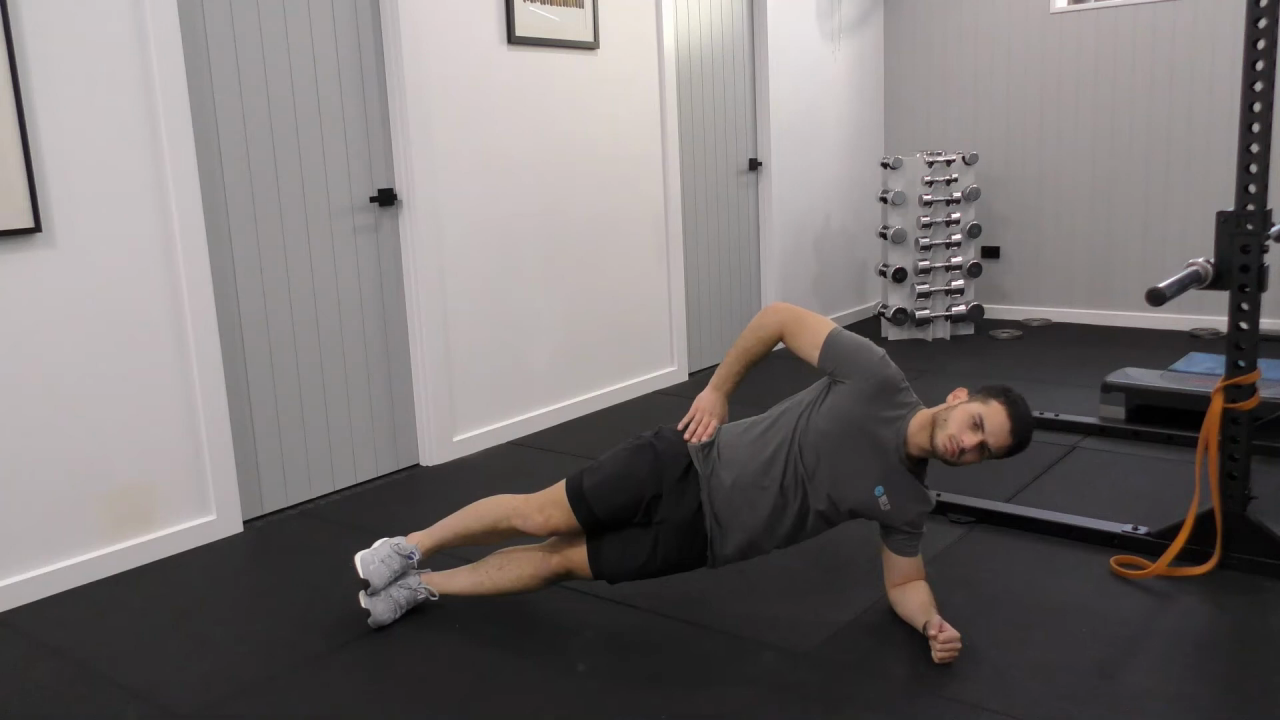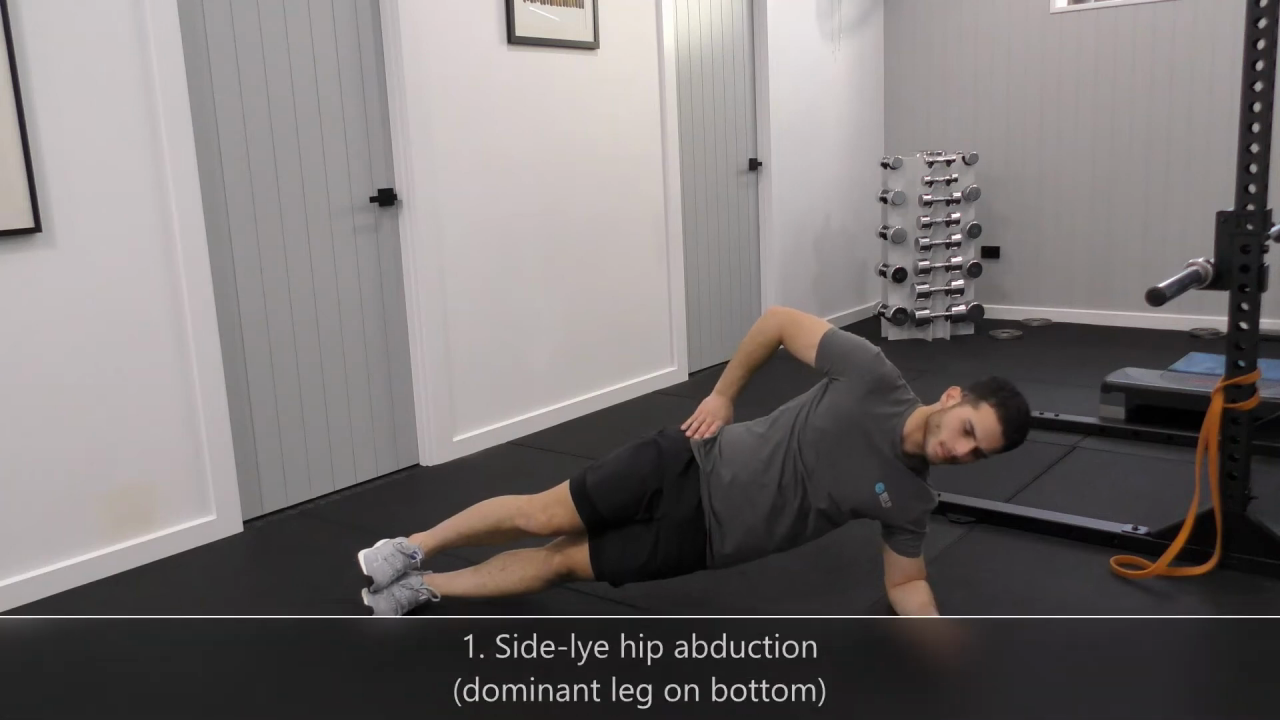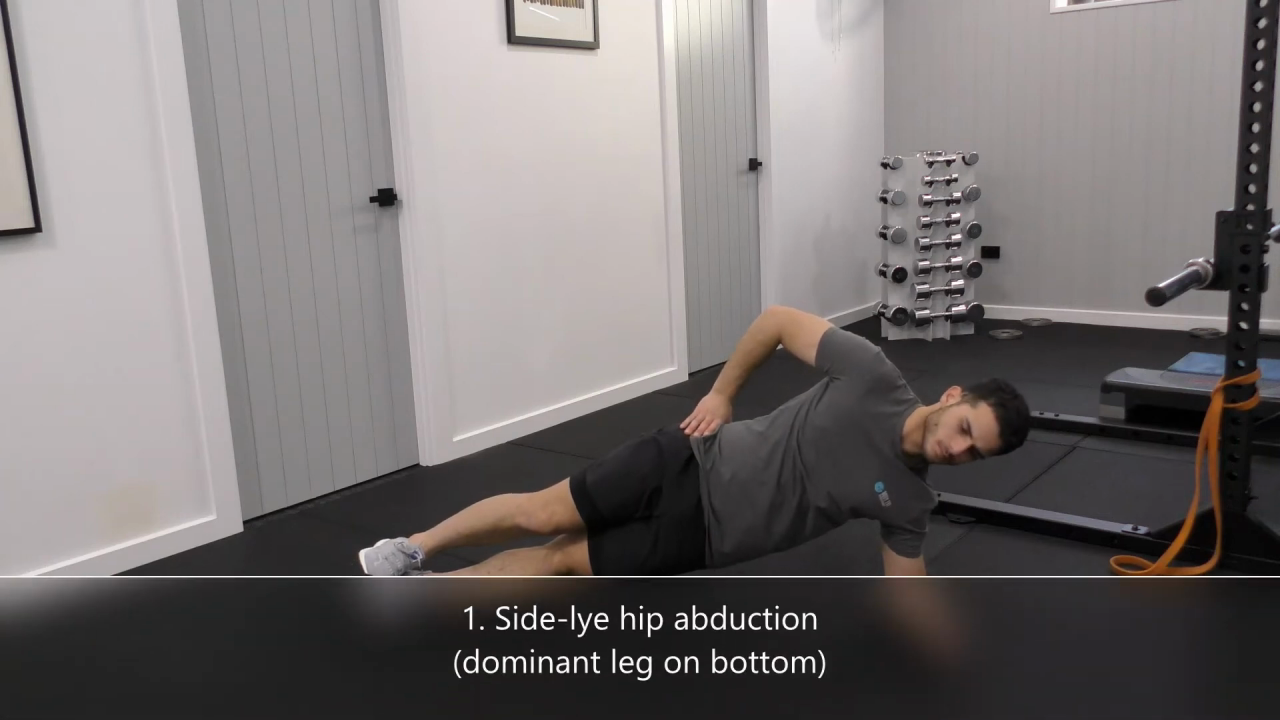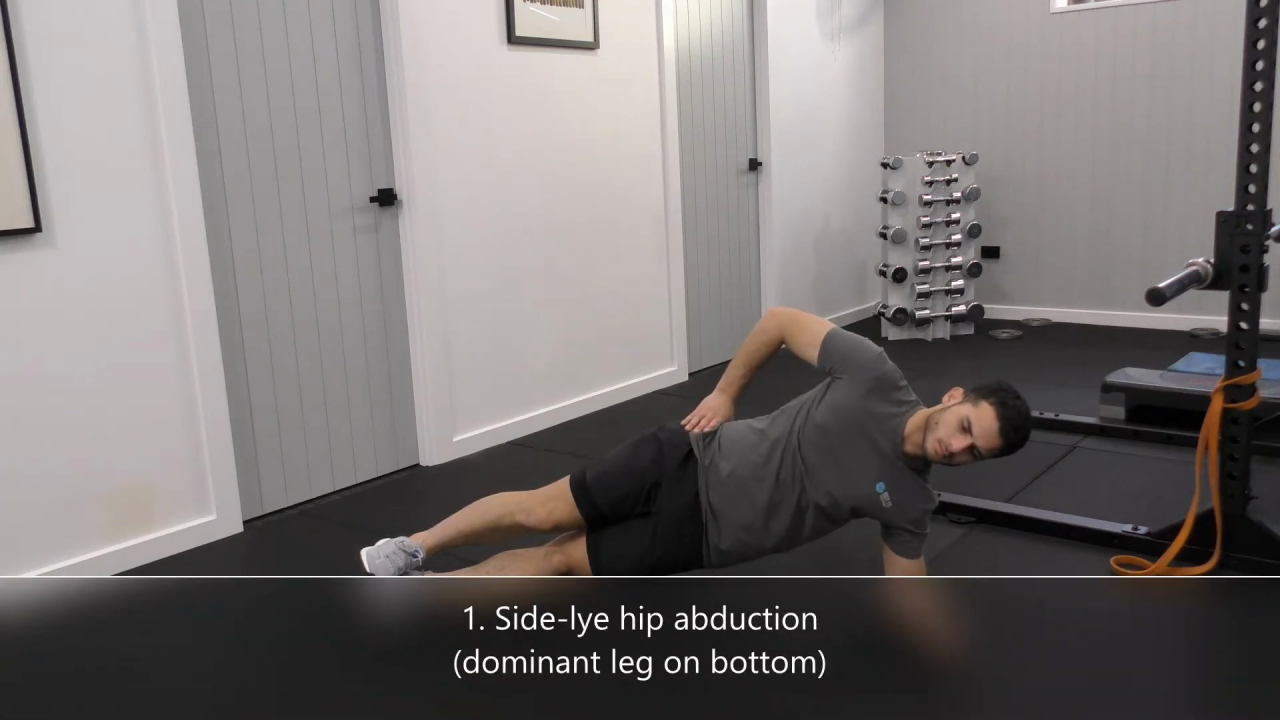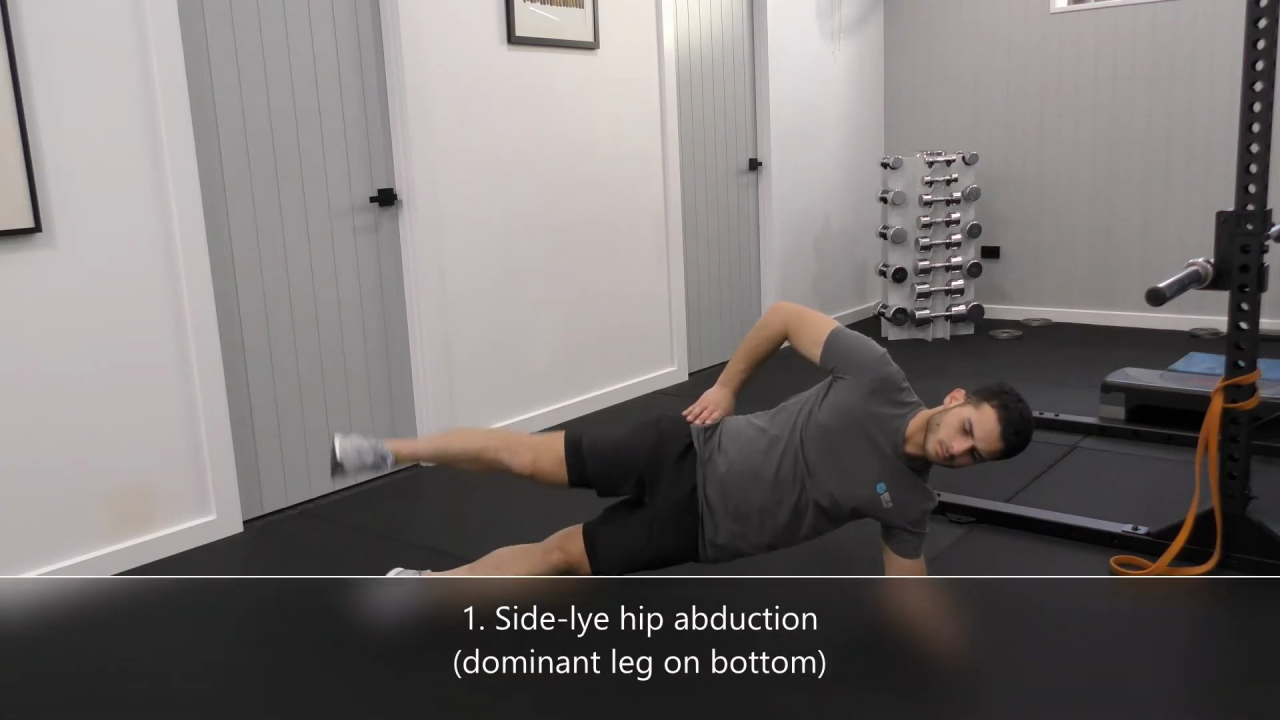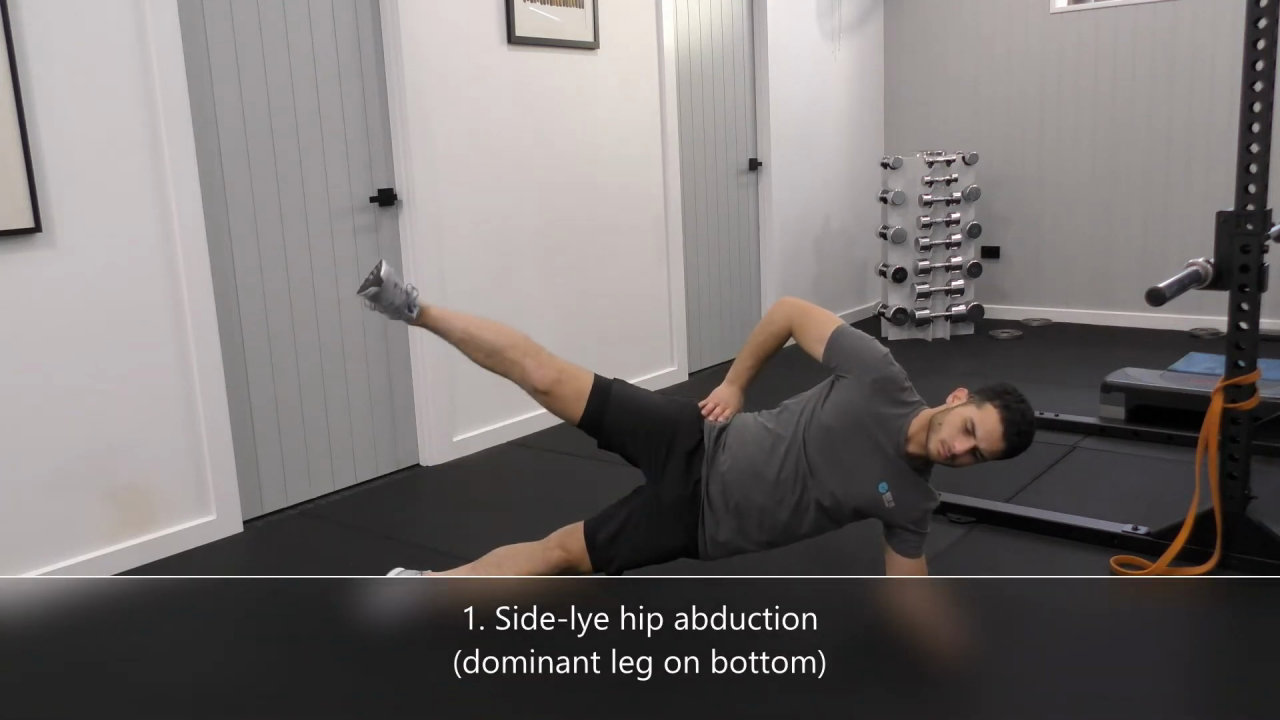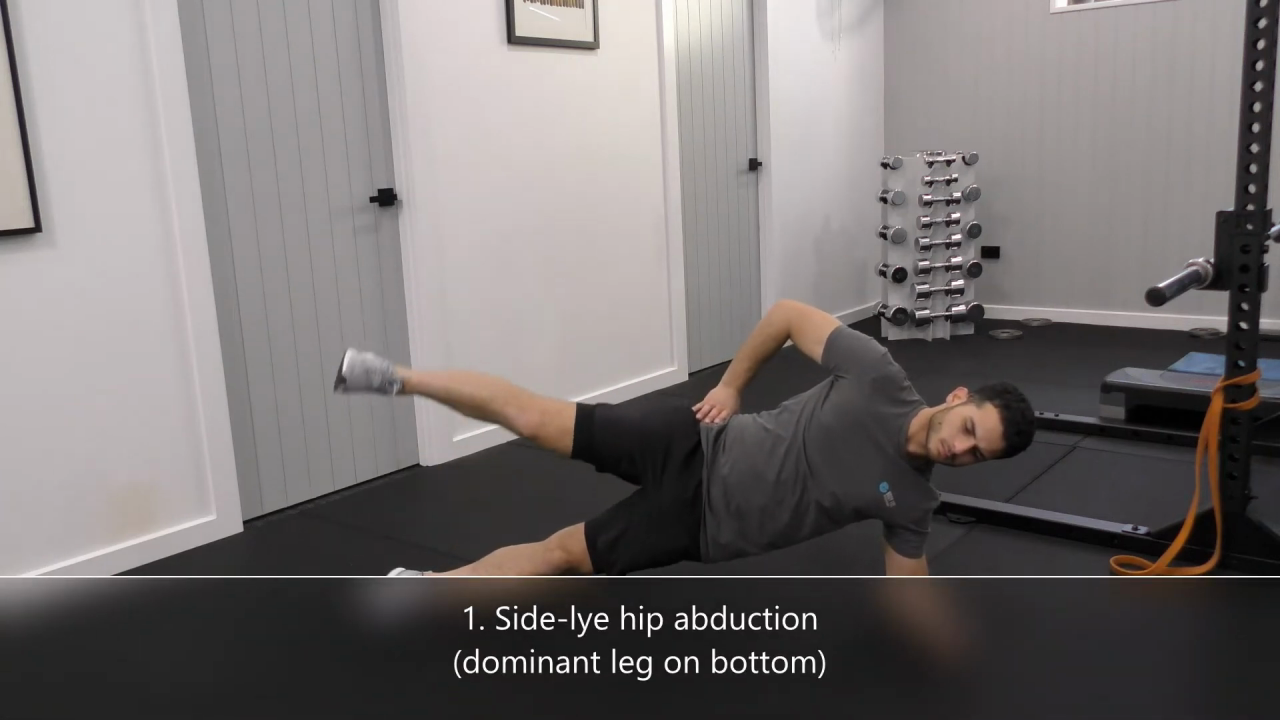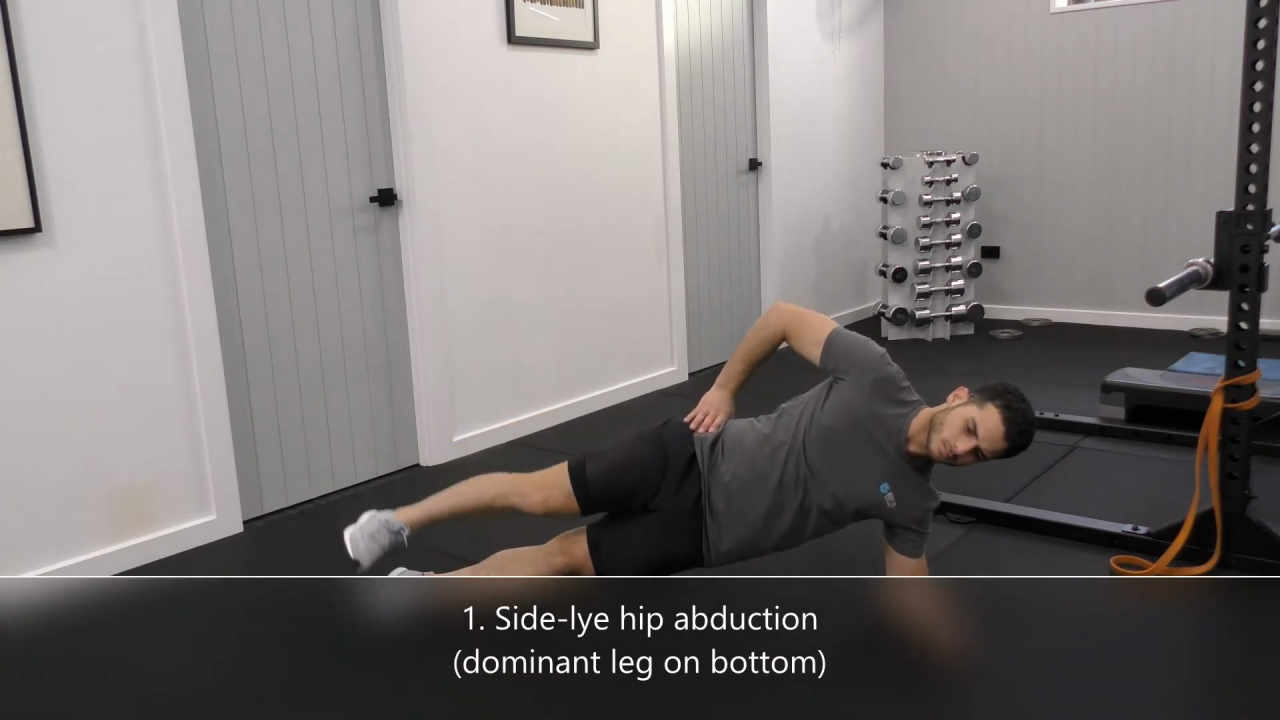
dt=0.5s
person 1, frame 1
left shoulder: (907, 501)
right shoulder: (876, 376)
left elbow: (904, 583)
right elbow: (780, 316)
left wrist: (935, 624)
right wrist: (716, 391)
left hip: (702, 535)
right hip: (691, 467)
left knee: (558, 561)
right knee: (540, 517)
left ankle: (418, 589)
right ankle: (408, 549)
person 1, frame 2
left shoulder: (910, 499)
right shoulder: (872, 376)
left elbow: (904, 581)
right elbow: (778, 320)
left wrist: (933, 617)
right wrist: (722, 395)
left hip: (703, 534)
right hip: (693, 466)
left knee: (561, 562)
right knee: (544, 518)
left ankle: (422, 590)
right ankle: (413, 548)
person 1, frame 3
left shoulder: (909, 499)
right shoulder: (873, 375)
left elbow: (904, 581)
right elbow: (777, 319)
right wrist: (720, 394)
left hip: (704, 535)
right hip: (693, 465)
left knee: (563, 560)
right knee: (543, 514)
right ankle: (412, 549)
person 1, frame 4
left shoulder: (909, 500)
right shoulder: (874, 374)
left elbow: (905, 586)
right elbow: (780, 321)
right wrist: (724, 393)
left hip: (701, 531)
right hip: (693, 461)
left knee: (564, 557)
right knee: (541, 512)
right ankle: (415, 548)
person 1, frame 5
left shoulder: (909, 500)
right shoulder: (877, 374)
left elbow: (905, 588)
right elbow: (785, 315)
right wrist: (726, 386)
left hip: (700, 524)
right hip: (694, 452)
left knee: (560, 553)
right knee: (526, 454)
right ankle: (392, 450)
person 1, frame 6
left shoulder: (910, 497)
right shoulder: (879, 378)
left elbow: (907, 587)
right elbow: (791, 311)
right wrist: (734, 385)
left hip: (698, 517)
right hip: (696, 444)
left knee: (561, 554)
right knee: (544, 374)
right ankle: (418, 309)
person 1, frame 7
left shoulder: (911, 499)
right shoulder: (878, 374)
left elbow: (906, 587)
right elbow: (789, 312)
right wrist: (731, 384)
left hip: (702, 522)
right hip: (696, 447)
left knee: (561, 552)
right knee: (535, 418)
right ankle: (396, 379)
person 1, frame 8
left shoulder: (913, 499)
right shoulder: (878, 376)
left elbow: (907, 586)
right elbow: (784, 316)
right wrist: (724, 388)
left hip: (705, 530)
right hip: (697, 461)
left knee: (565, 556)
right knee: (537, 493)
right ankle: (401, 521)
